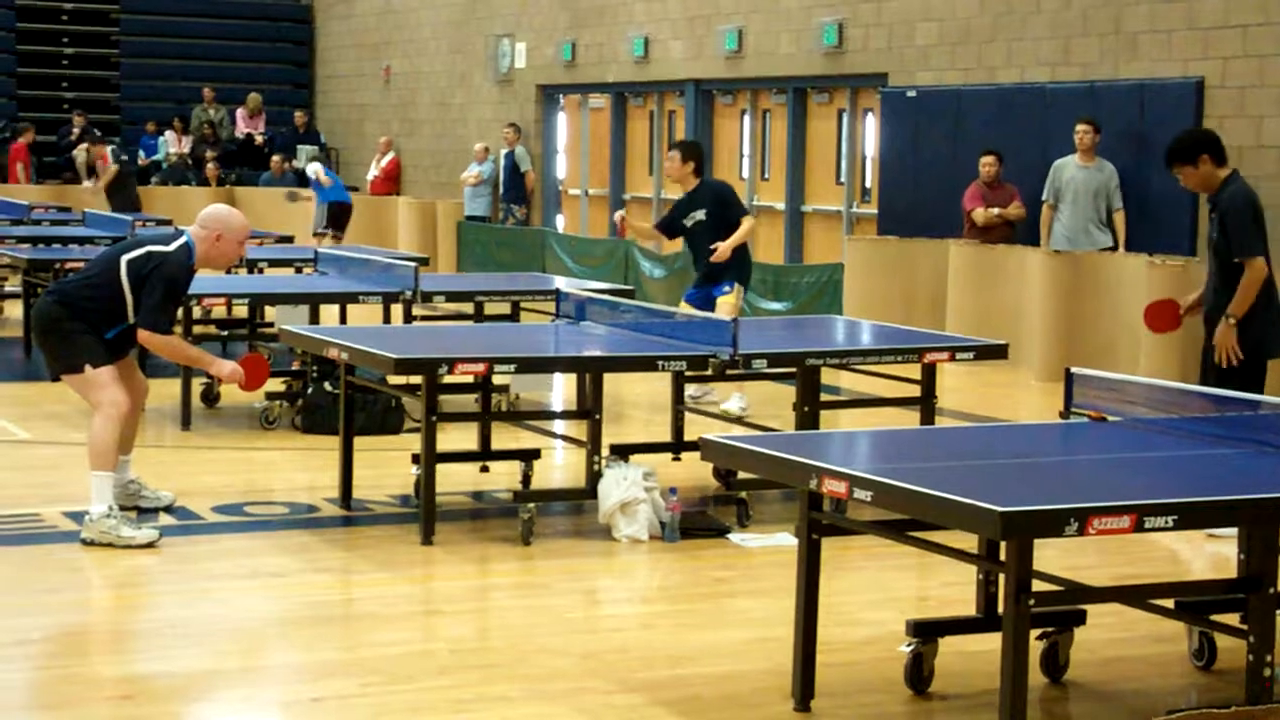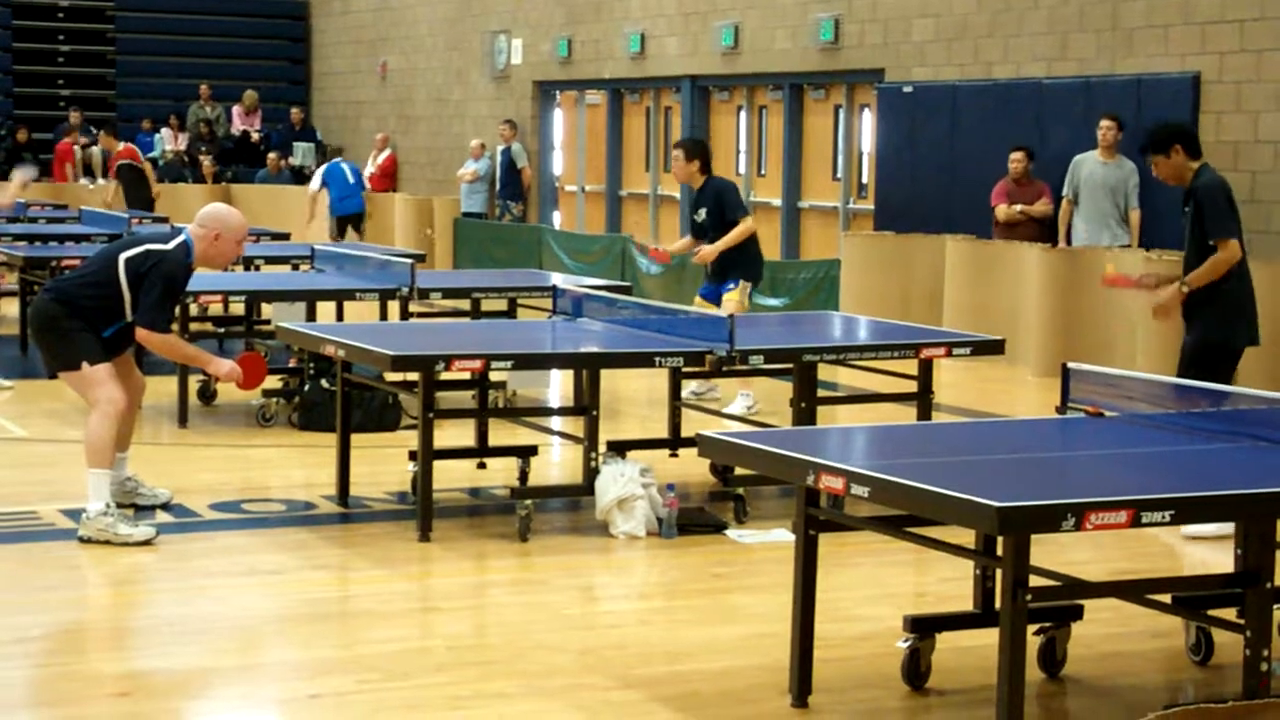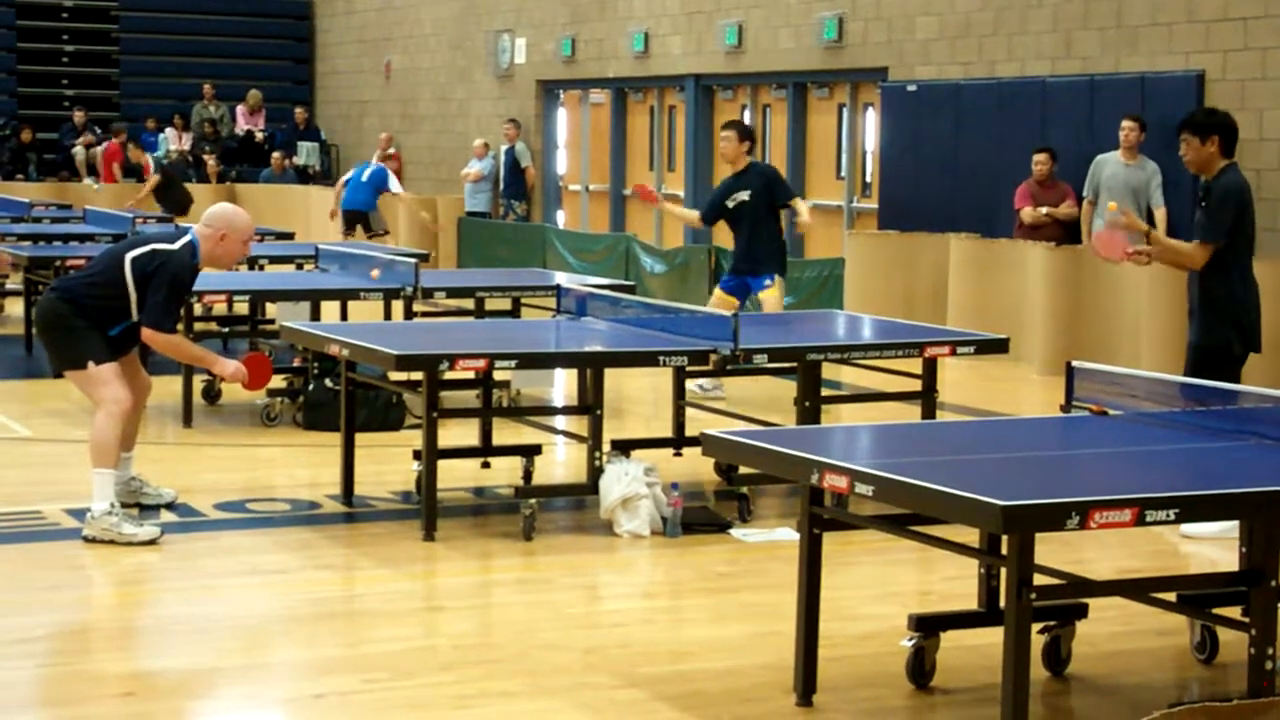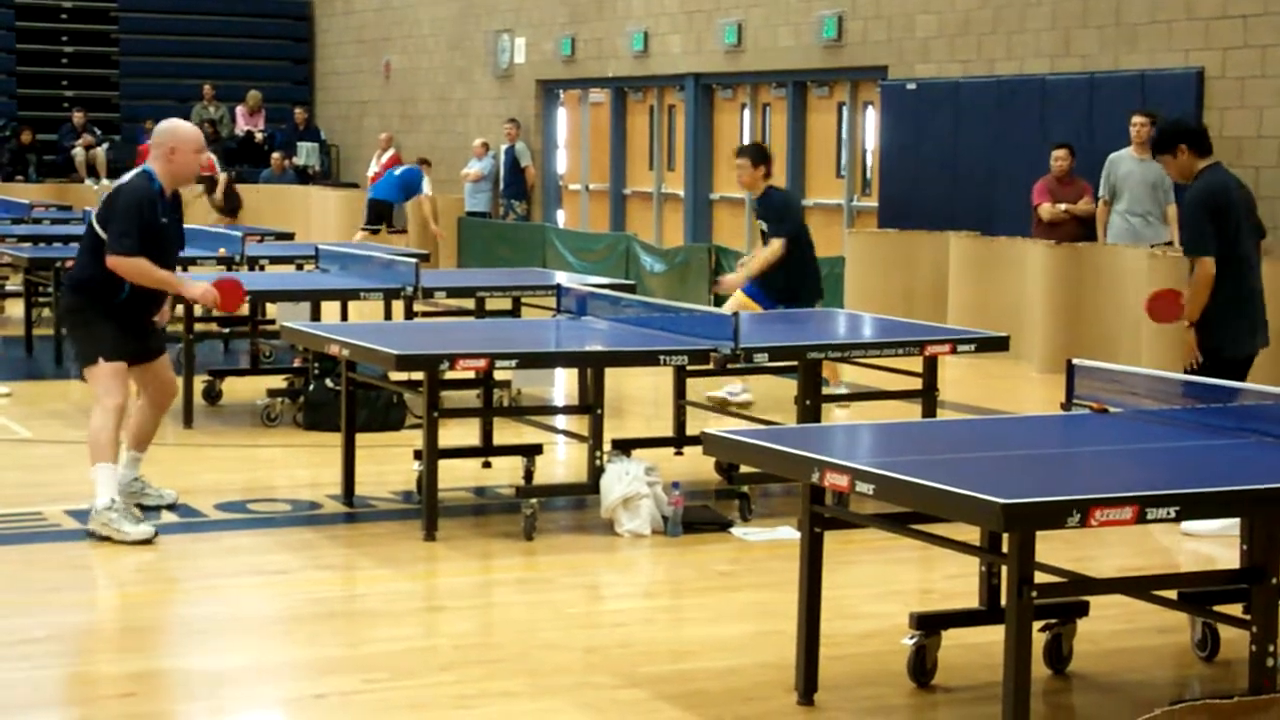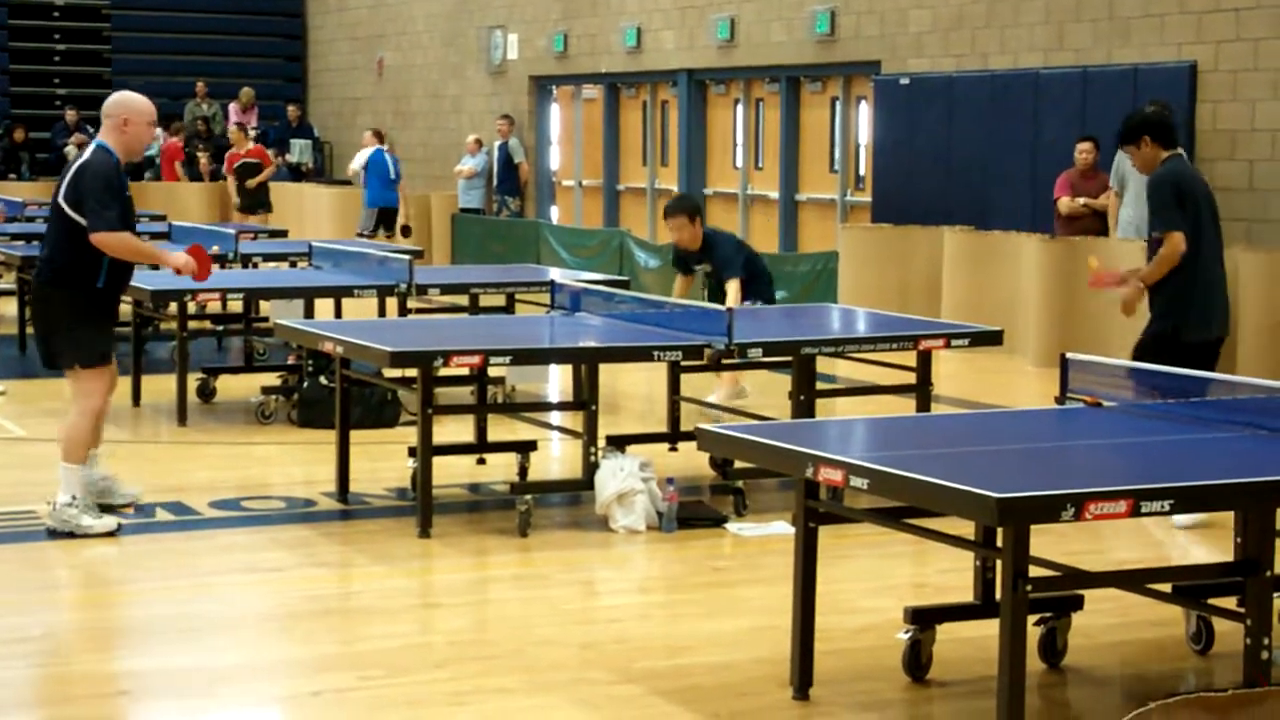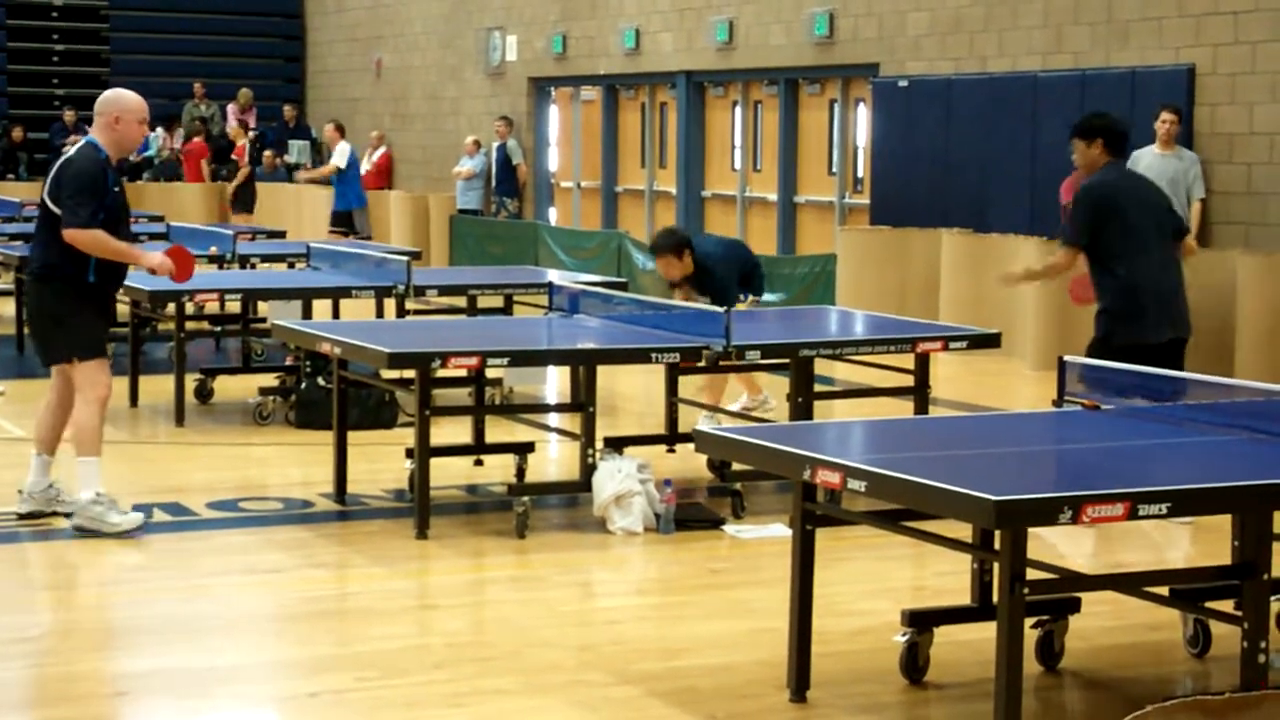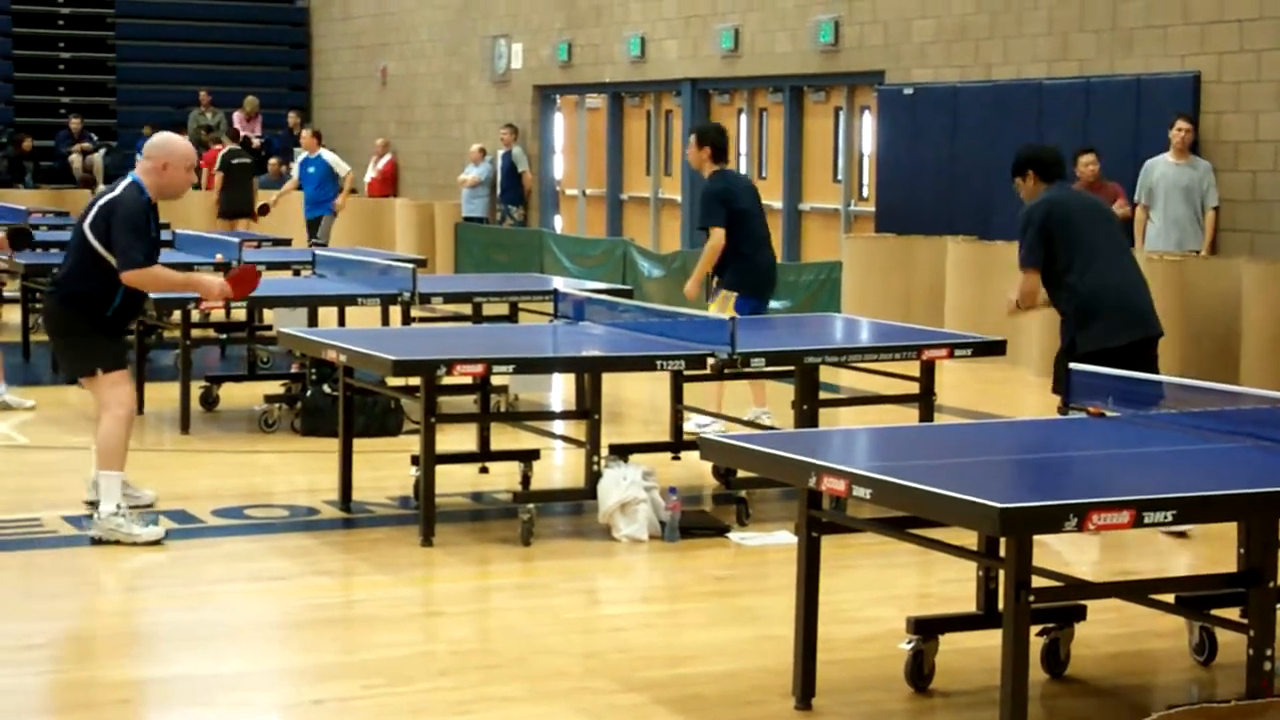
dt=0.5s
person 1, frame 1
left shoulder: (177, 253)
right shoulder: (171, 264)
left elbow: (149, 328)
right elbow: (151, 335)
right wrist: (212, 364)
left hip: (87, 320)
right hip: (62, 320)
left knee: (134, 392)
right knee: (113, 404)
left ankle: (122, 485)
right ankle: (100, 516)
person 1, frame 2
left shoulder: (175, 251)
right shoulder: (170, 262)
left elbow: (147, 325)
right elbow: (149, 333)
right wrist: (209, 362)
left hip: (84, 317)
right hip: (60, 317)
left knee: (132, 389)
right knee: (110, 401)
left ankle: (119, 482)
right ankle: (98, 514)
person 1, frame 3
left shoulder: (180, 251)
right shoulder: (176, 264)
right elbow: (155, 334)
right wrist: (216, 363)
left hip: (87, 316)
right hip: (65, 317)
left knee: (137, 388)
right knee: (116, 401)
left ankle: (124, 482)
right ankle: (102, 514)
person 1, frame 4
left shoulder: (169, 197)
right shoulder: (134, 193)
right elbow: (120, 260)
left wrist: (164, 300)
right wrist: (186, 288)
left hip: (131, 308)
right hip: (92, 306)
left knee: (163, 388)
right knee: (111, 398)
left ankle: (128, 481)
right ankle: (106, 506)
person 1, frame 5
left shoulder: (102, 165)
right shoulder: (99, 168)
right elbow: (104, 236)
right wrist: (166, 258)
left hip: (83, 294)
right hip: (70, 297)
left knee: (103, 383)
right knee: (91, 397)
left ankle: (90, 478)
right ankle: (66, 505)
person 1, frame 6
left shoulder: (101, 165)
right shoulder: (83, 164)
right elbow: (76, 232)
left wrist: (137, 258)
right wrist: (142, 257)
left hip: (79, 293)
right hip: (63, 293)
left knee: (66, 391)
right knee: (94, 390)
left ankle: (37, 490)
right ankle: (90, 500)
person 1, frame 7
left shoulder: (141, 200)
right shoulder: (128, 204)
right elbow: (134, 273)
right wrist: (198, 284)
left hip: (101, 314)
right hip: (76, 316)
left knee: (122, 398)
right knee: (117, 404)
left ankle: (106, 482)
right ankle: (110, 515)
person 2, frame 1
left shoulder: (1236, 199)
right shoulder: (1222, 199)
left wrist: (1229, 322)
right wrist: (1201, 298)
left hip: (1244, 334)
right hip: (1227, 328)
person 2, frame 2
left shoulder: (1209, 187)
right shoulder: (1198, 191)
left elbow: (1230, 253)
left wrist: (1180, 289)
right wrist: (1168, 281)
left hip: (1220, 322)
right hip: (1208, 321)
person 2, frame 3
left shoulder: (1228, 189)
right shoulder: (1218, 187)
left elbow: (1198, 257)
left wrist: (1144, 230)
right wrist: (1155, 252)
left hip: (1224, 322)
right hip: (1217, 320)
left ankle: (1230, 513)
person 2, frame 4
left shoulder: (1199, 196)
right shoulder: (1235, 187)
left elbow: (1205, 268)
left wrist: (1190, 323)
left hip: (1221, 326)
right hip: (1245, 322)
person 2, frame 5
left shoulder: (1163, 180)
right shoulder: (1192, 178)
left elbow: (1175, 245)
left wrist: (1140, 283)
right wrist: (1144, 273)
left hip: (1184, 312)
right hip: (1209, 312)
person 2, frame 6
left shoulder: (1091, 191)
right shoulder: (1149, 188)
left elbow: (1066, 261)
right elbow: (1187, 245)
left wrist: (1028, 273)
left hip: (1125, 315)
right hip: (1171, 314)
person 2, frame 7
left shoulder: (1036, 211)
right shoulder: (1097, 204)
left elbow: (1030, 286)
left wrist: (1019, 304)
left hip: (1091, 325)
right hip: (1139, 318)
person 3, frame 1
left shoulder: (718, 190)
right shoulder: (681, 206)
left elbow: (748, 221)
right elbow: (655, 233)
left wrist: (729, 244)
right wrist: (628, 222)
left hip: (731, 273)
right hip: (705, 277)
left ankle: (738, 397)
right ankle: (702, 388)
person 3, frame 2
left shoulder: (722, 189)
right shoulder: (698, 198)
left elbow: (748, 224)
right elbow: (697, 237)
left wrist: (716, 248)
right wrist: (669, 250)
left hip: (742, 268)
right hip: (718, 272)
left ankle: (746, 396)
right ankle: (706, 384)
person 3, frame 3
left shoulder: (765, 174)
right shoulder: (726, 186)
left elbow: (795, 201)
right elbow: (700, 219)
left wrist: (804, 215)
right wrist: (662, 204)
left hip: (768, 264)
right hip: (740, 266)
right ankle: (713, 382)
person 3, frame 4
left shoulder: (780, 202)
right shoulder: (761, 201)
left elbow: (777, 247)
left wrist: (742, 275)
right wrist: (751, 258)
left hip: (800, 280)
right hip: (771, 277)
right knee: (728, 315)
left ankle: (837, 386)
right ankle: (737, 387)
person 3, frame 5
left shoulder: (722, 246)
right shoulder: (682, 246)
left elbow: (734, 289)
right elbow: (684, 279)
left hip: (755, 293)
right hip: (721, 293)
left ankle: (722, 401)
right ankle: (732, 387)
person 3, frame 6
left shoulder: (715, 270)
right shoulder: (675, 266)
right elbow: (683, 290)
left hip: (746, 284)
left ankle: (710, 416)
right ankle: (756, 396)
person 3, frame 7
left shoulder: (713, 189)
right shoulder: (742, 182)
left elbow: (717, 241)
left wrist: (695, 280)
left hip: (739, 278)
right hip: (763, 274)
left ankle: (712, 417)
right ankle: (761, 411)
